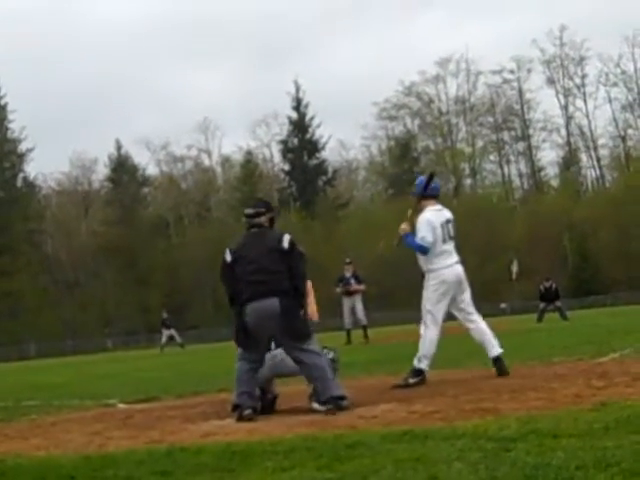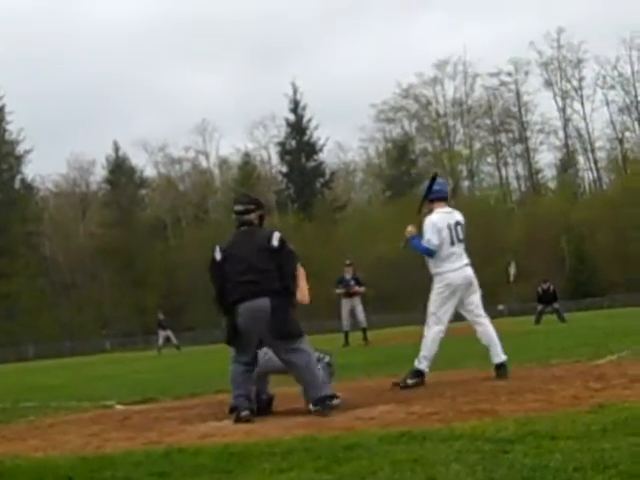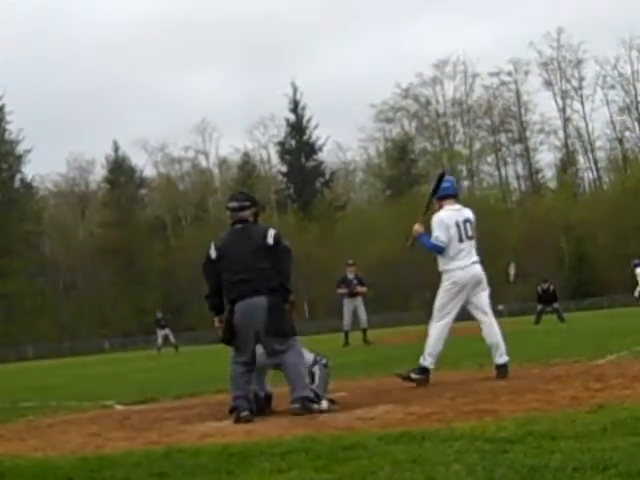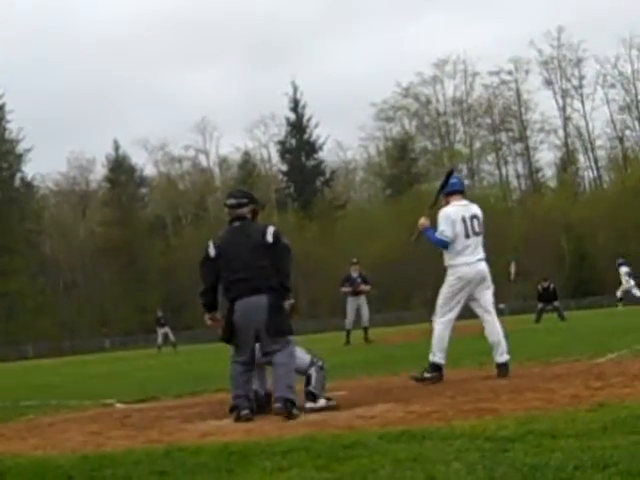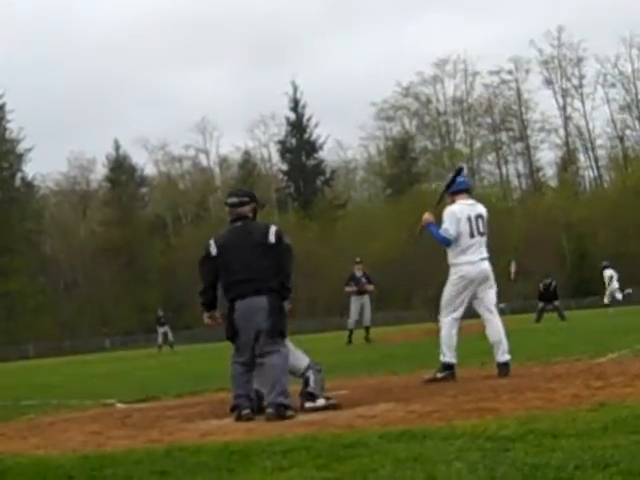
dt=0.1s
person 1, frame 1
left shoulder: (233, 251)
right shoulder: (284, 240)
left elbow: (230, 287)
right elbow: (299, 276)
left wrist: (241, 312)
right wrist: (300, 305)
left hip: (250, 309)
right hip: (281, 305)
left knee: (248, 358)
right knee: (307, 353)
left ankle: (245, 406)
right ankle: (332, 398)
person 1, frame 2
left shoulder: (222, 249)
right shoulder: (274, 238)
left elbow: (219, 286)
right elbow: (289, 274)
left wrist: (229, 313)
right wrist: (289, 303)
left hip: (242, 309)
right hip: (272, 305)
left knee: (242, 360)
right knee: (296, 352)
left ankle: (241, 407)
right ankle: (321, 398)
person 1, frame 3
left shoulder: (218, 246)
right shoulder: (269, 235)
left elbow: (213, 282)
right elbow: (284, 270)
left wrist: (218, 312)
right wrist: (284, 298)
left hip: (240, 309)
right hip: (268, 303)
left knee: (241, 359)
right knee: (287, 351)
left ankle: (242, 408)
right ankle: (302, 398)
person 1, frame 4
left shoulder: (216, 244)
right shoulder: (269, 232)
left elbow: (209, 280)
right elbow: (283, 267)
left wrist: (209, 309)
right wrist: (284, 296)
left hip: (239, 306)
right hip: (267, 301)
left knee: (242, 358)
right knee: (280, 349)
left ankle: (242, 406)
right ankle: (284, 399)
person 1, frame 5
left shoulder: (217, 242)
right shoulder: (271, 232)
left elbow: (209, 278)
right elbow: (284, 268)
left wrist: (209, 307)
right wrist: (283, 297)
left hip: (239, 305)
right hip: (268, 301)
left knee: (242, 357)
right knee: (273, 352)
left ankle: (242, 406)
right ankle: (276, 404)
person 2, frame 1
left shoulder: (426, 217)
right shoulder: (446, 213)
left elbow: (423, 248)
left wrist: (407, 235)
right wrist: (411, 233)
left hip: (439, 275)
right hip: (456, 270)
left knee: (430, 323)
right knee: (471, 316)
left ankle: (419, 371)
right ankle: (498, 359)
person 2, frame 2
left shoulder: (432, 220)
right shoulder: (458, 215)
left elbow: (429, 250)
left wrist: (412, 238)
left hip: (446, 278)
right hip: (465, 272)
left knee: (434, 325)
right knee: (479, 319)
left ankle: (419, 372)
right ankle: (500, 364)
person 2, frame 3
left shoulder: (441, 217)
right shoulder: (468, 213)
left elbow: (438, 248)
left wrist: (420, 235)
left hip: (455, 275)
right hip: (475, 270)
left knee: (439, 322)
right knee: (486, 317)
left ankle: (423, 369)
right ankle: (501, 364)
person 2, frame 4
left shoulder: (447, 212)
right shoulder: (476, 209)
left elbow: (443, 242)
left wrist: (426, 229)
left hip: (459, 271)
right hip: (480, 267)
left knee: (442, 317)
right knee: (489, 316)
left ankle: (435, 367)
right ankle: (502, 363)
person 2, frame 5
left shoulder: (452, 210)
right shoulder: (481, 209)
left elbow: (446, 240)
left wrist: (429, 224)
left hip: (462, 270)
right hip: (483, 266)
left knee: (448, 317)
right knee: (490, 315)
left ankle: (448, 366)
right ankle: (503, 362)
